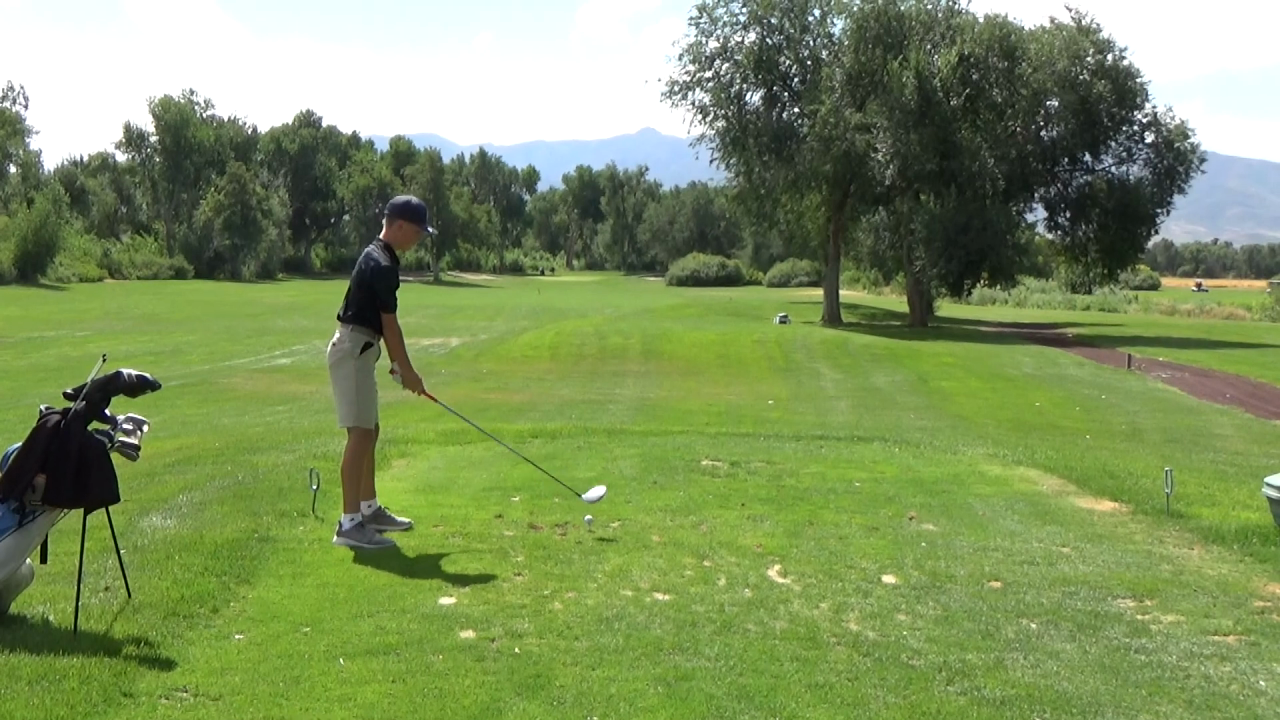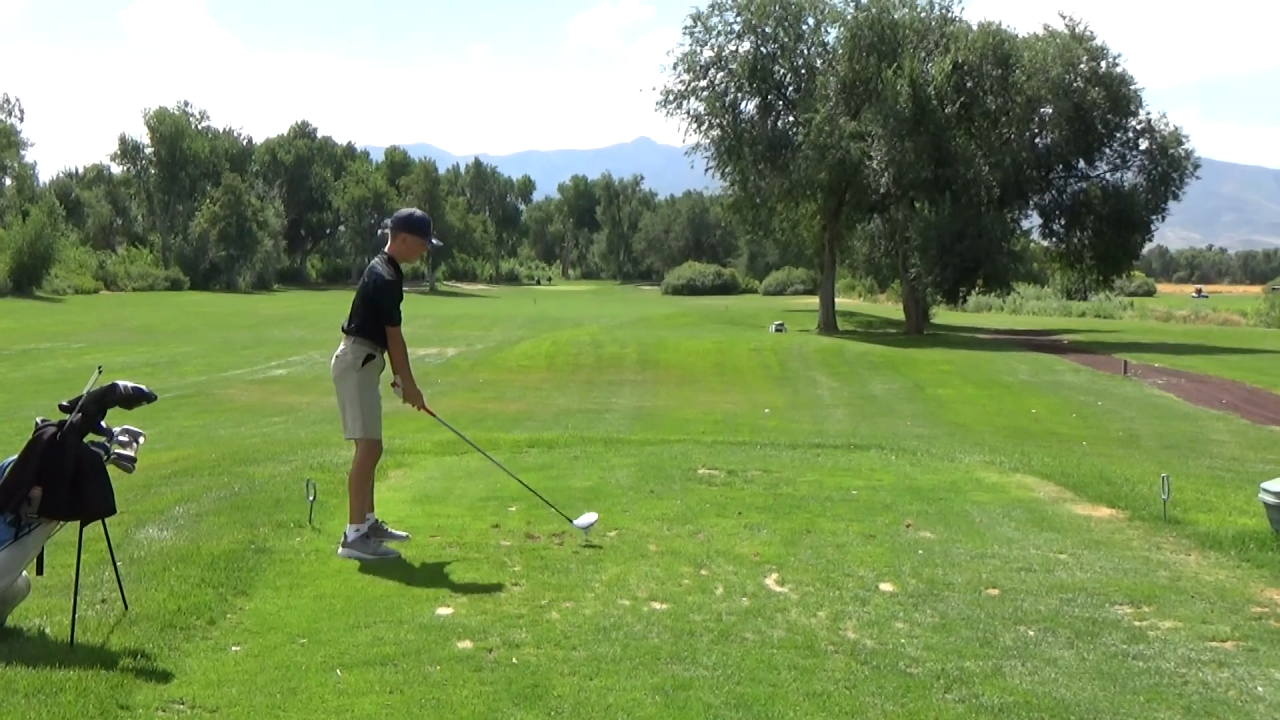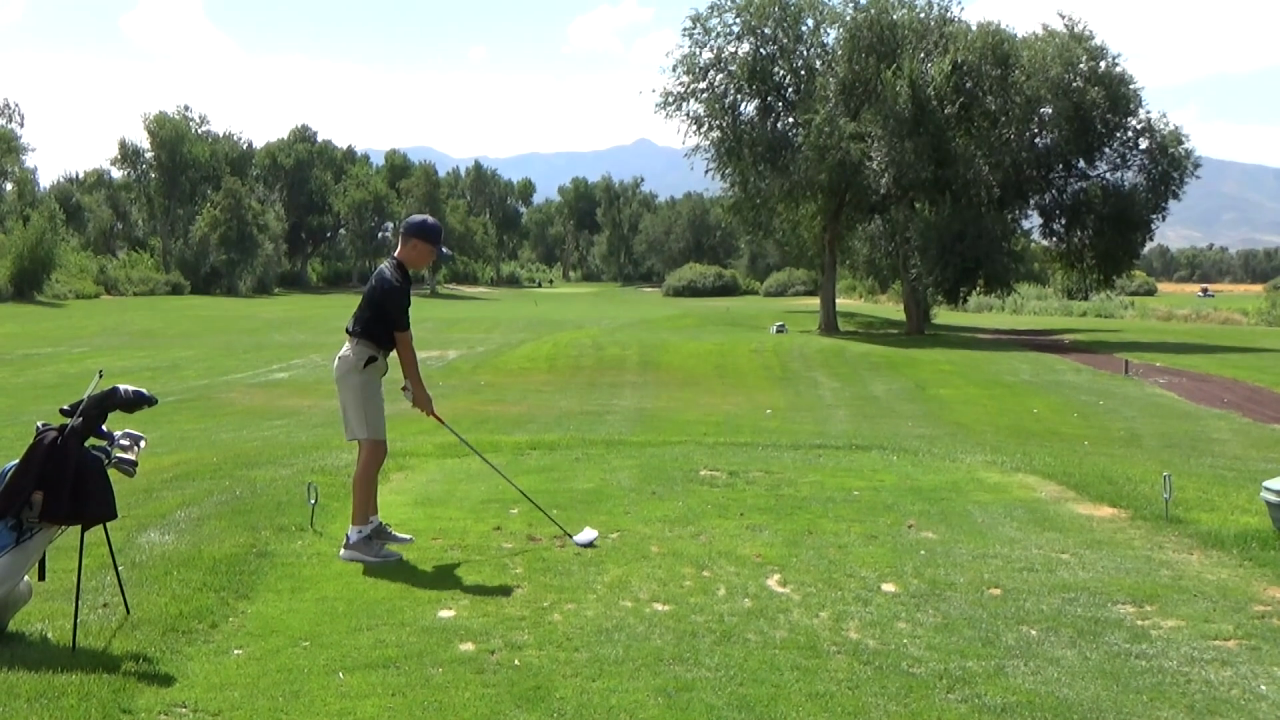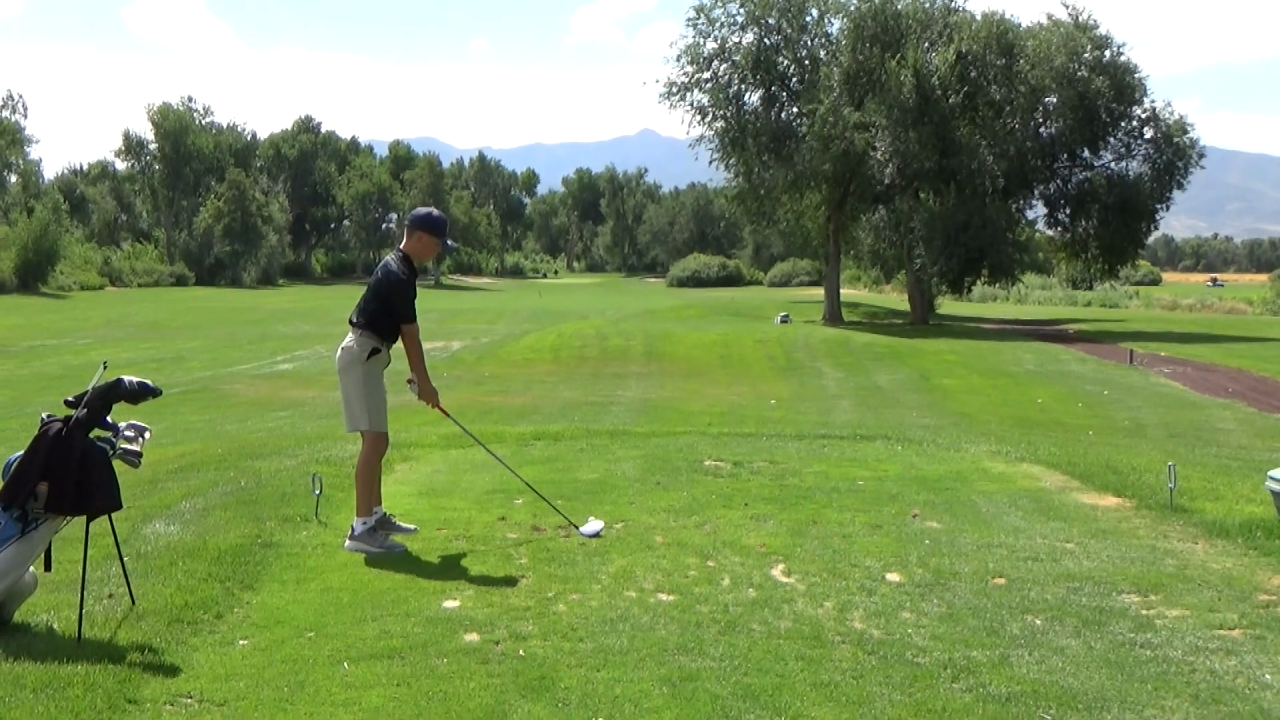
dt=0.5s
person 1, frame 1
left shoulder: (377, 256)
right shoulder: (382, 265)
right elbow: (390, 324)
left wrist: (396, 363)
right wrist: (408, 370)
left hip: (358, 349)
right hip: (353, 350)
left knee: (369, 431)
right knee: (360, 435)
left ankle: (369, 509)
right ankle: (349, 524)
person 1, frame 2
left shoulder: (383, 270)
right shoulder: (386, 278)
left elbow: (387, 336)
right elbow: (394, 337)
left wrist: (399, 377)
right wrist: (409, 384)
left hip: (363, 361)
right hip: (357, 362)
left knee: (368, 446)
right knee: (369, 447)
left ankle: (367, 521)
right ankle: (354, 536)
person 1, frame 3
left shoulder: (391, 275)
right shoulder: (393, 284)
left elbow: (396, 339)
right elbow: (404, 341)
left wrist: (410, 382)
right wrist: (419, 389)
left hip: (365, 364)
right hip: (359, 365)
left knee: (373, 448)
right knee: (373, 448)
left ankle: (371, 525)
right ankle: (356, 538)
person 1, frame 4
left shoulder: (398, 267)
right shoulder: (399, 276)
left elbow: (406, 331)
right elbow: (410, 335)
left wrist: (416, 375)
right wrist: (425, 382)
left hip: (368, 356)
right hip: (361, 356)
left knee: (376, 439)
right knee: (375, 440)
left ankle: (375, 515)
right ankle: (361, 529)
